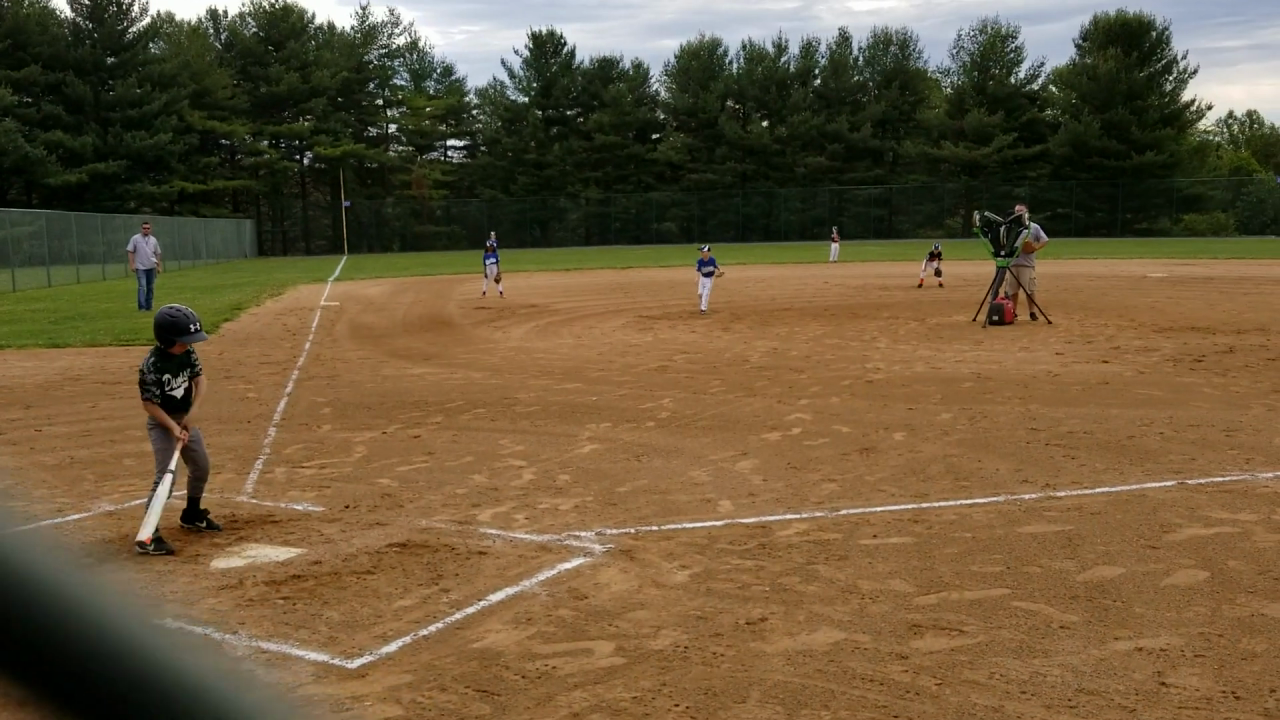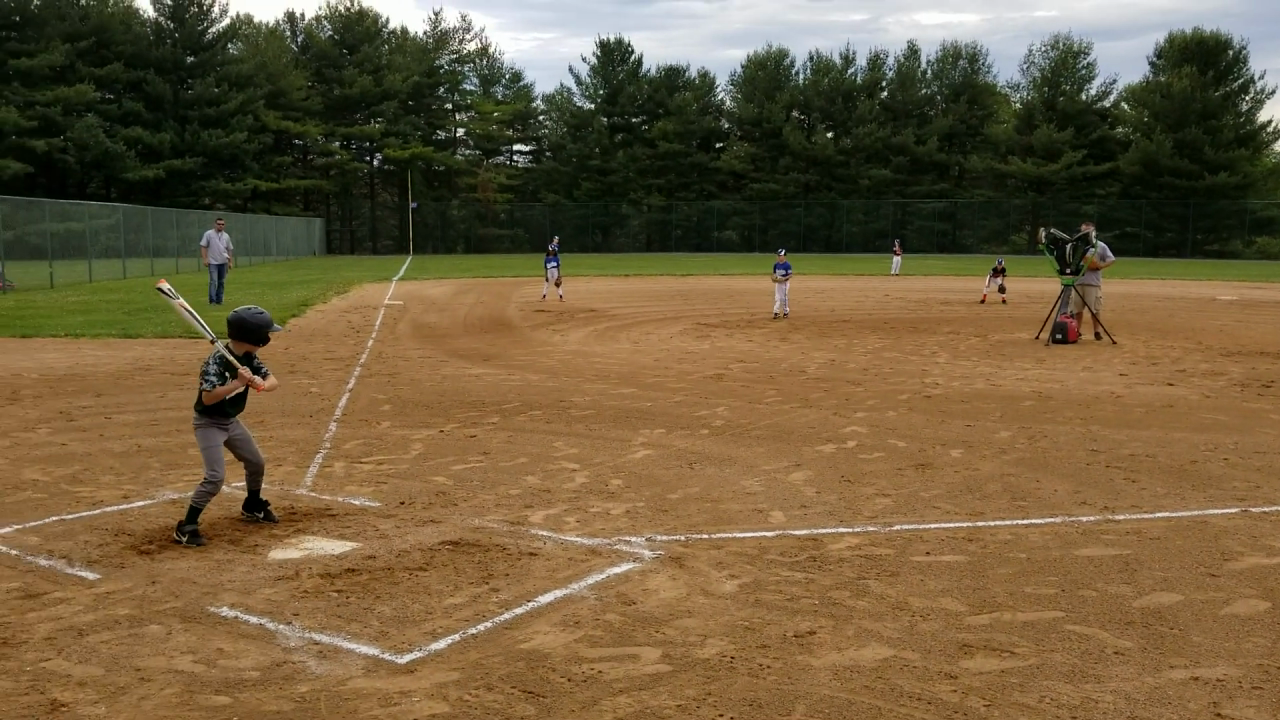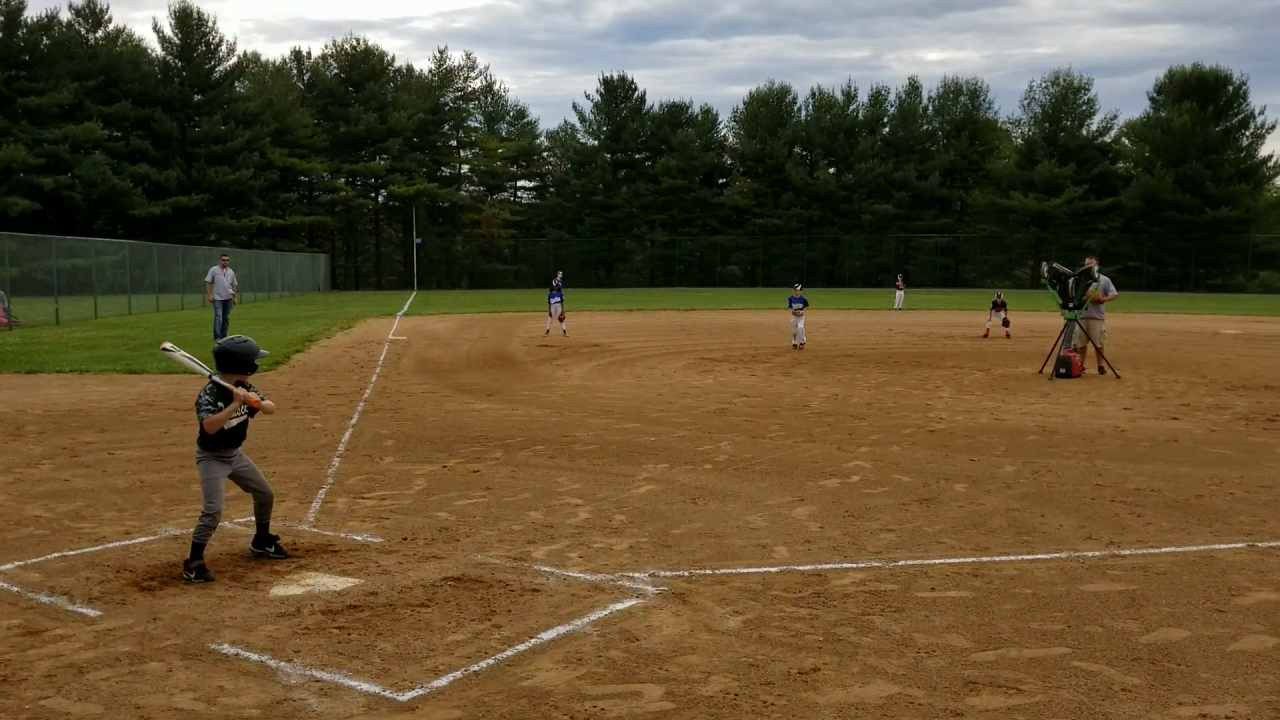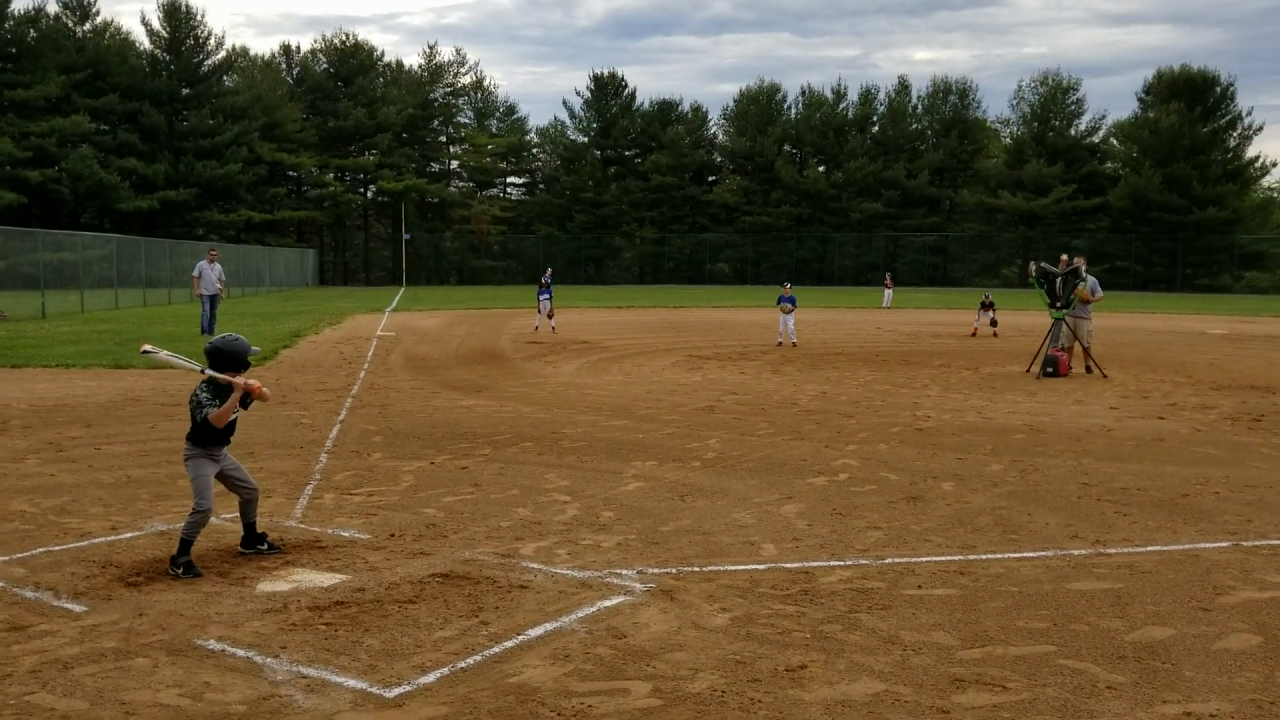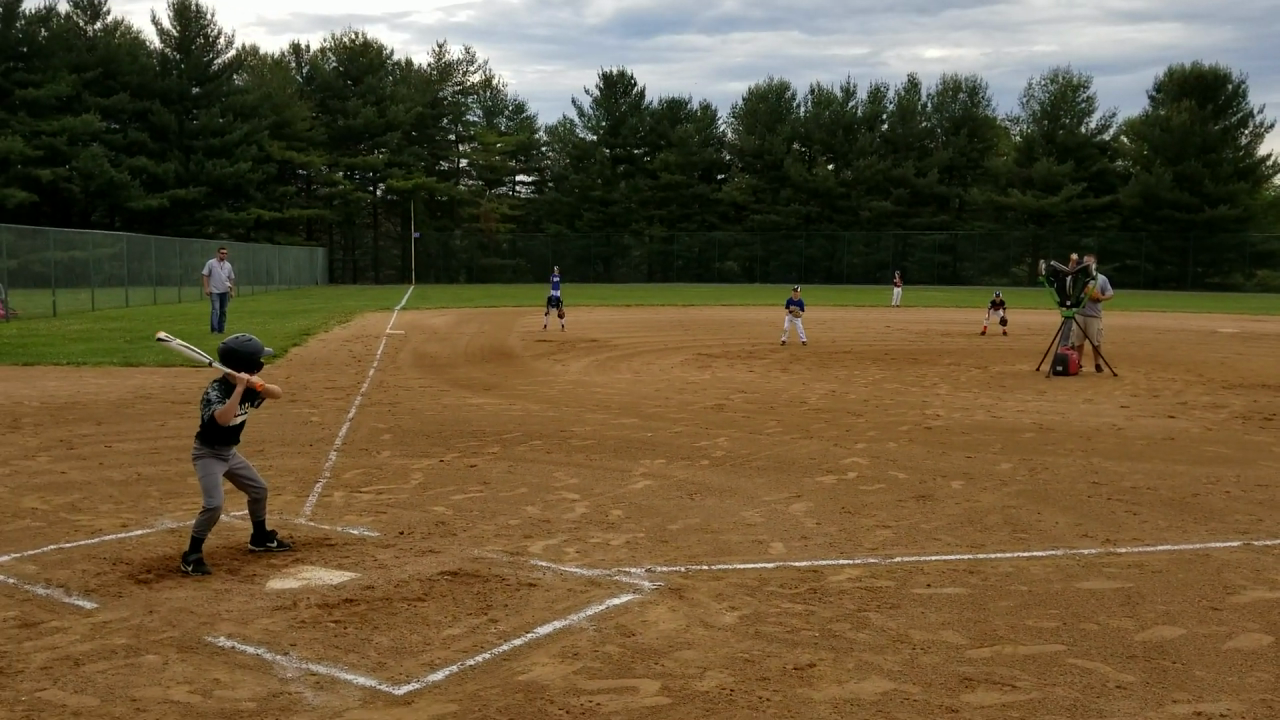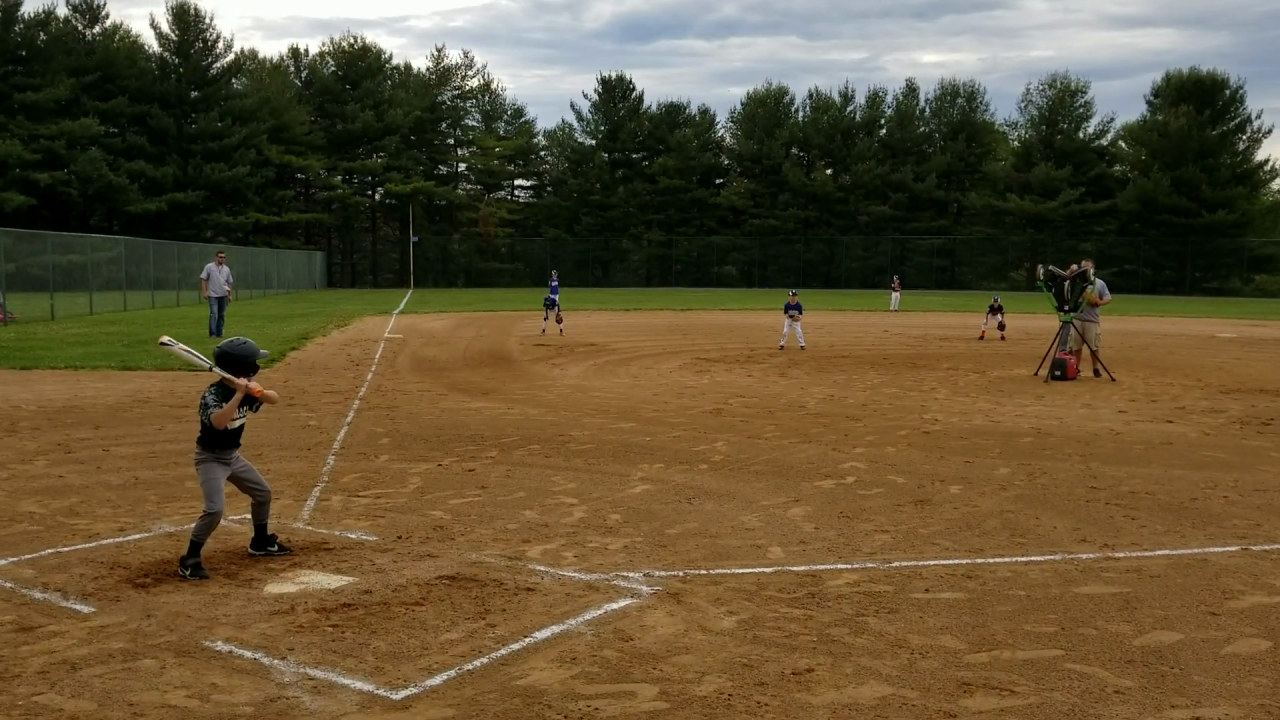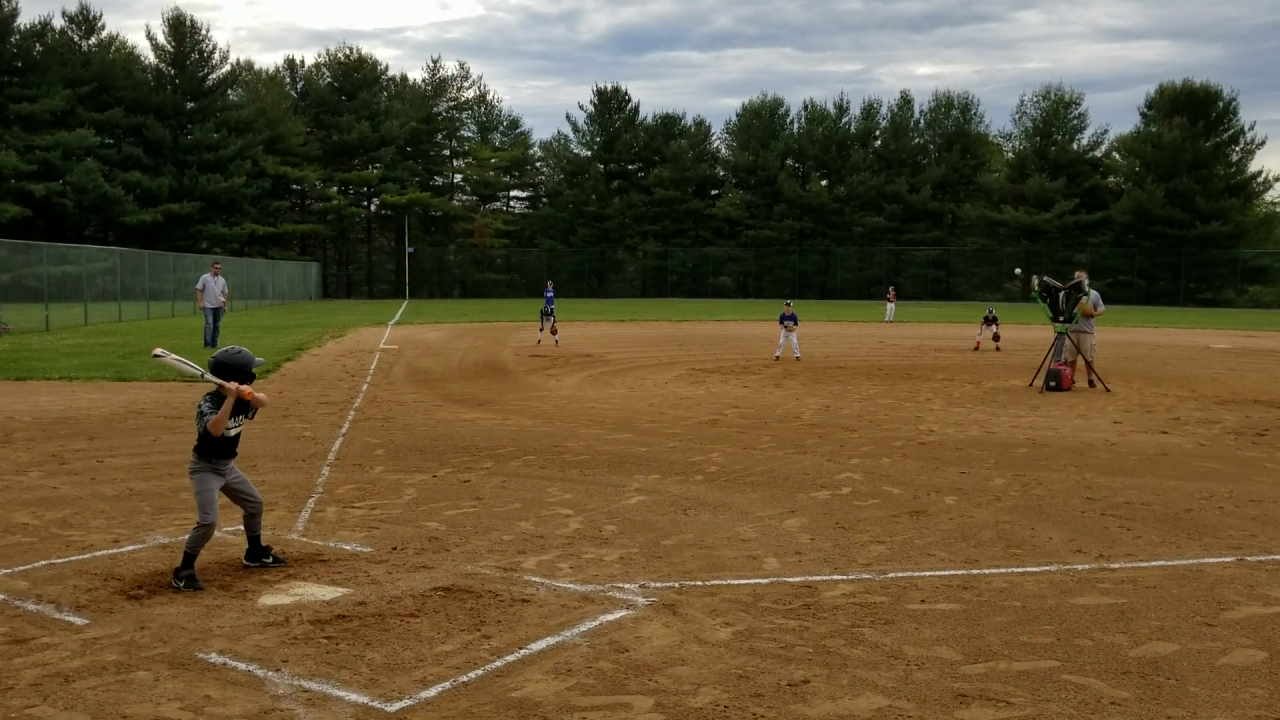
dt=0.7s
person 1, frame 1
left shoulder: (187, 353)
right shoulder: (153, 363)
left elbow: (200, 380)
right elbow: (150, 403)
left wrist: (192, 411)
right wrist: (172, 427)
left hip: (186, 419)
right hip: (164, 425)
left knee: (201, 468)
right knee: (165, 477)
left ankle: (192, 515)
right ankle: (149, 536)
person 1, frame 2
left shoulder: (249, 358)
right shoulder: (216, 362)
left elbow: (274, 381)
right elbow: (207, 399)
left wrist: (262, 384)
right wrist: (238, 383)
left hip: (231, 421)
right hip: (208, 423)
left knee: (256, 462)
right knee: (215, 476)
left ankle: (253, 505)
right ankle: (186, 526)
person 1, frame 3
left shoulder: (244, 387)
right shoulder: (209, 394)
left elbow: (272, 409)
right elbow: (209, 427)
left wrist: (255, 401)
right wrist: (234, 404)
left hip: (235, 454)
right hip: (211, 457)
left knee: (264, 494)
right knee: (213, 510)
left ankle: (262, 542)
right ankle: (194, 562)
person 1, frame 4
left shoulder: (234, 384)
right shoulder: (203, 391)
left elbow: (266, 397)
right elbow: (218, 421)
left wrist: (256, 388)
right wrist: (237, 394)
left hip: (220, 453)
right hip: (200, 454)
left knee: (250, 491)
right knee: (204, 507)
left ankle: (251, 540)
right ankle: (180, 558)
person 1, frame 5
left shoulder: (246, 386)
right shoulder: (215, 391)
left elbow: (277, 393)
right elbow: (222, 419)
left wrist: (260, 385)
right wrist: (240, 388)
left hip: (229, 452)
right hip: (208, 453)
left knee: (259, 490)
right knee: (214, 504)
left ankle: (260, 538)
right ankle: (191, 556)
person 1, frame 6
left shoulder: (245, 390)
right shoulder: (213, 394)
left elbow: (274, 399)
right elbow: (218, 423)
left wrist: (259, 391)
right wrist: (238, 394)
left hip: (232, 455)
right hip: (210, 458)
left knee: (263, 493)
right knee: (215, 509)
left ankle: (261, 542)
right ankle: (190, 559)
person 1, frame 7
left shoulder: (242, 398)
right shoulder: (209, 402)
left elbow: (264, 401)
right elbow: (215, 430)
left wrist: (249, 395)
right wrist: (230, 398)
left hip: (227, 466)
right hip: (205, 468)
left knee: (255, 505)
right knee: (208, 521)
left ankle: (255, 553)
right ankle: (184, 571)
